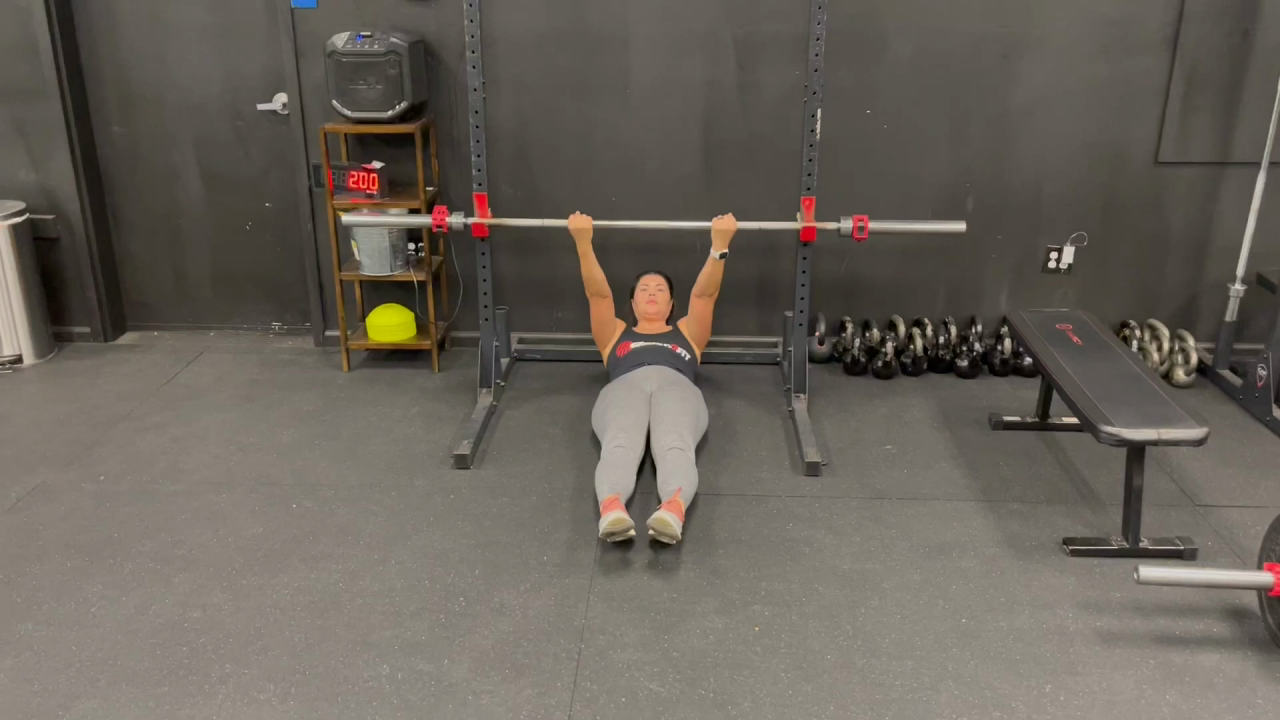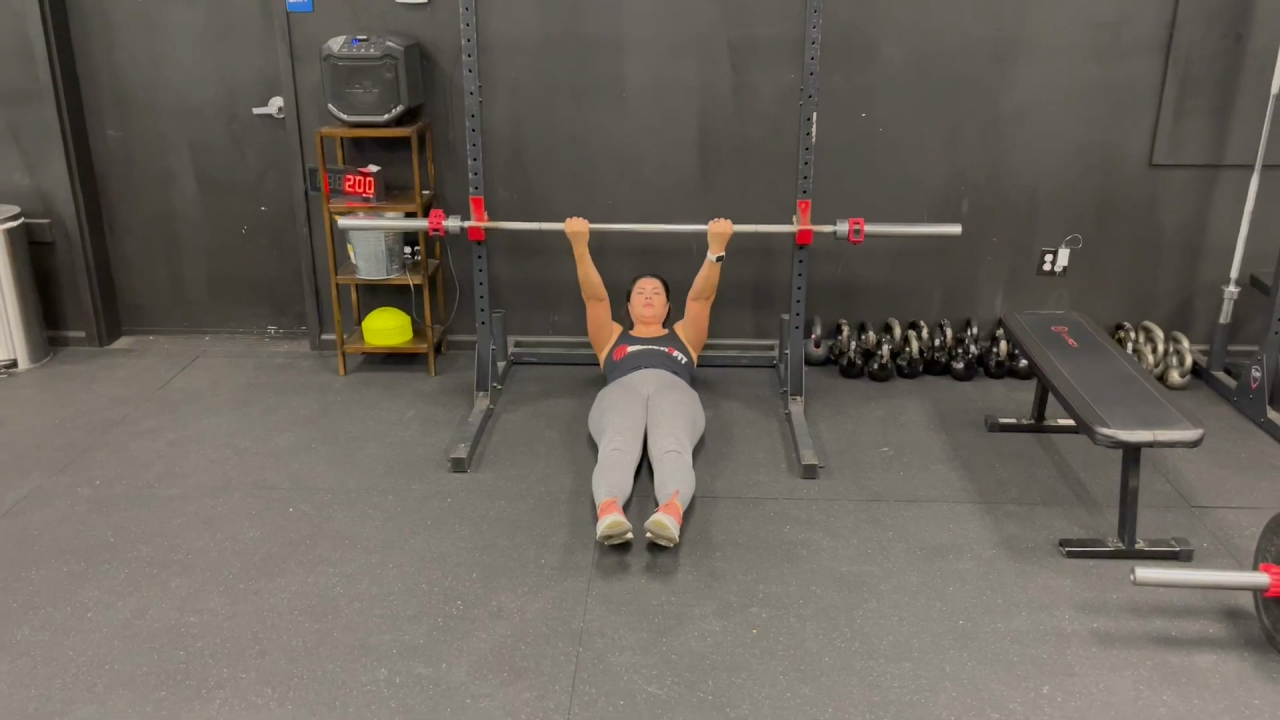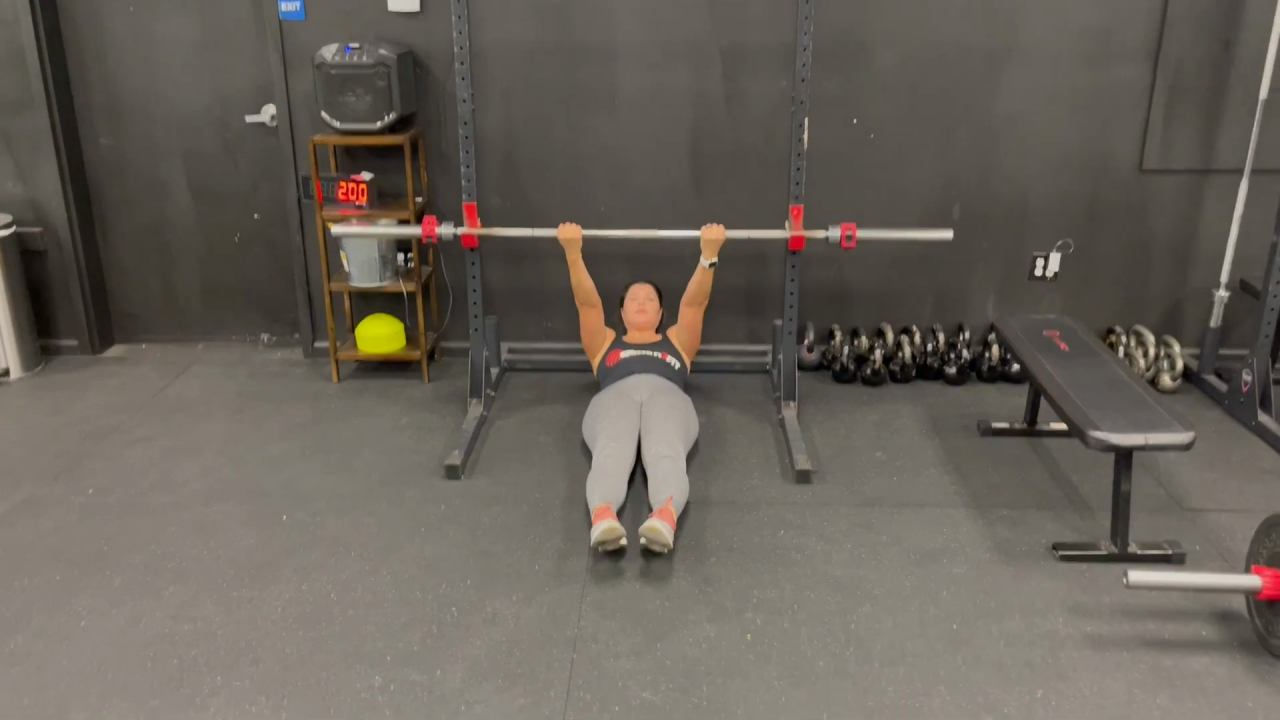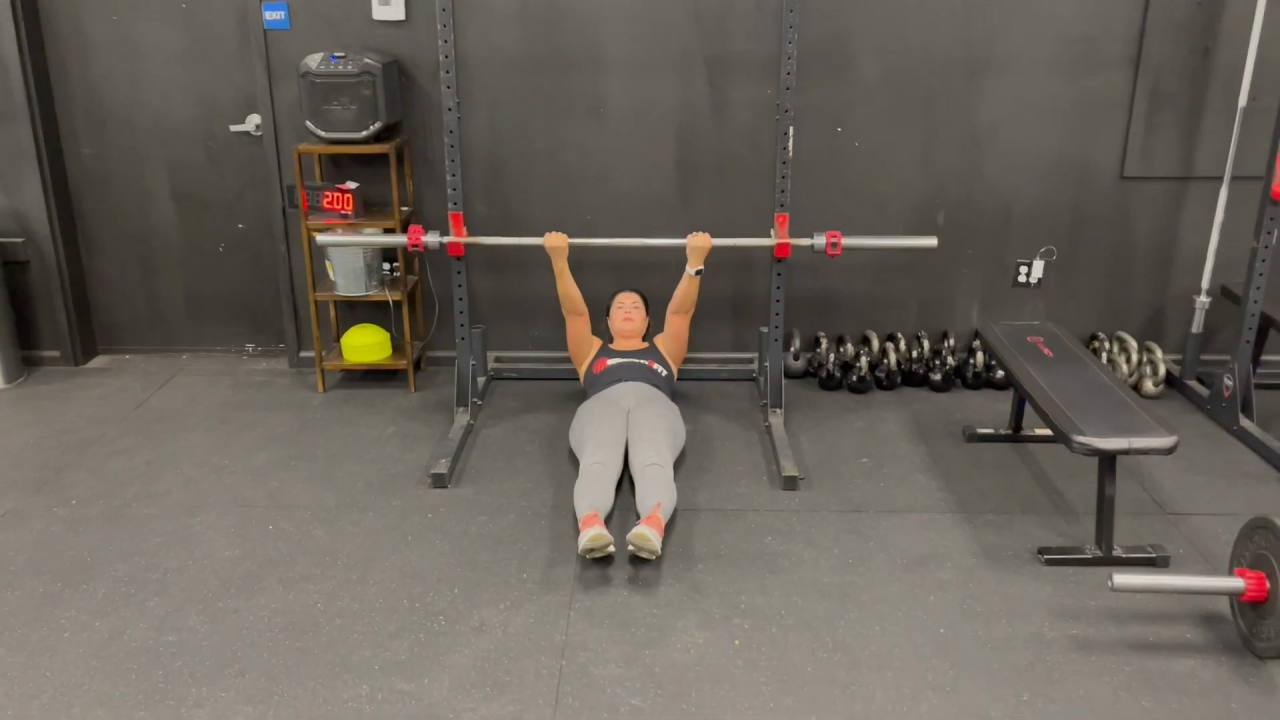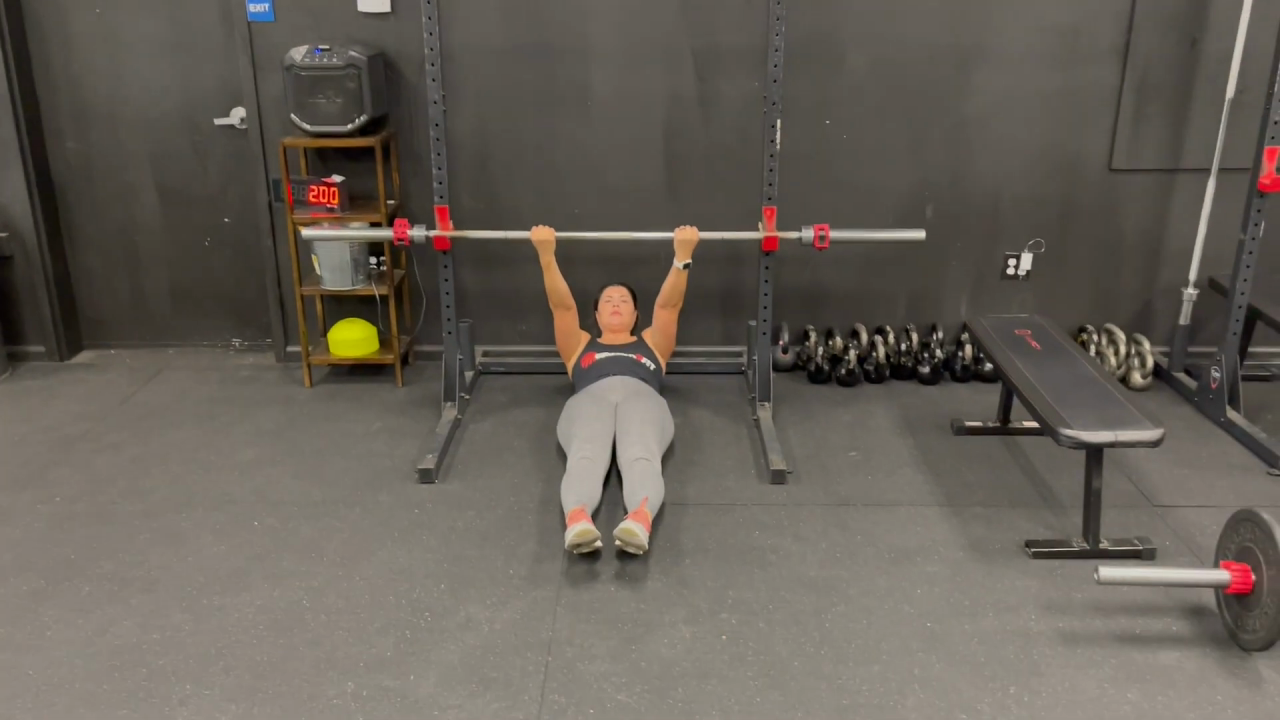
dt=0.4s
person 1, frame 1
left shoulder: (687, 333)
right shoulder: (615, 334)
left elbow: (705, 294)
right elbow: (597, 293)
left wrist: (720, 245)
right wrist: (583, 242)
left hip: (676, 387)
right hip: (624, 387)
left knee: (675, 445)
right knee: (619, 444)
left ankle: (673, 510)
right ankle: (610, 508)
person 1, frame 2
left shoulder: (683, 337)
right shoulder: (612, 337)
left elbow: (701, 297)
right elbow: (594, 296)
left wrist: (716, 248)
right wrist: (579, 246)
left hip: (674, 391)
right hip: (621, 391)
left knee: (672, 448)
right knee: (616, 448)
left ankle: (671, 513)
right ankle: (608, 511)
person 1, frame 3
left shoulder: (676, 342)
right shoulder: (605, 343)
left elbow: (695, 303)
right elbow: (587, 303)
left wrist: (709, 254)
right wrist: (572, 252)
left hip: (667, 396)
right hip: (615, 396)
left knee: (667, 454)
right knee: (609, 454)
left ankle: (665, 518)
right ankle: (602, 518)
person 1, frame 4
left shoulder: (663, 349)
right shoulder: (592, 351)
left elbow: (681, 311)
right elbow: (574, 311)
left wrist: (695, 262)
right wrist: (559, 260)
left hip: (654, 404)
right hip: (601, 405)
left knee: (654, 463)
right knee: (597, 462)
left ankle: (653, 526)
right ankle: (590, 525)
person 1, frame 5
left shoulder: (652, 343)
right shoulder: (580, 345)
left elbow: (669, 304)
right elbow: (561, 305)
left wrist: (683, 255)
right wrist: (546, 254)
left hip: (642, 398)
right hip: (589, 399)
left knee: (642, 457)
right knee: (584, 457)
left ankle: (640, 520)
right ankle: (577, 520)
